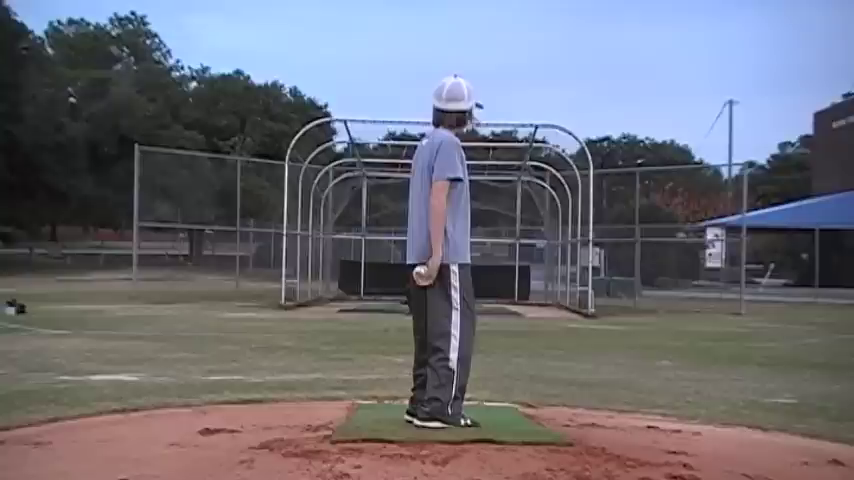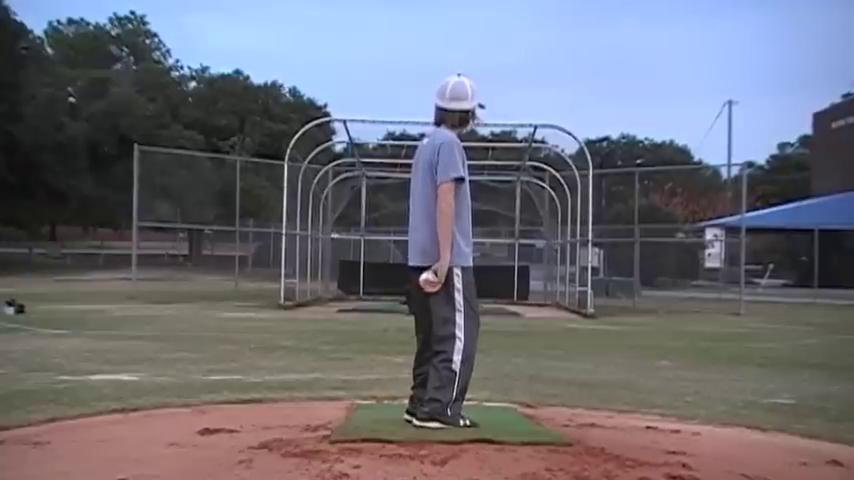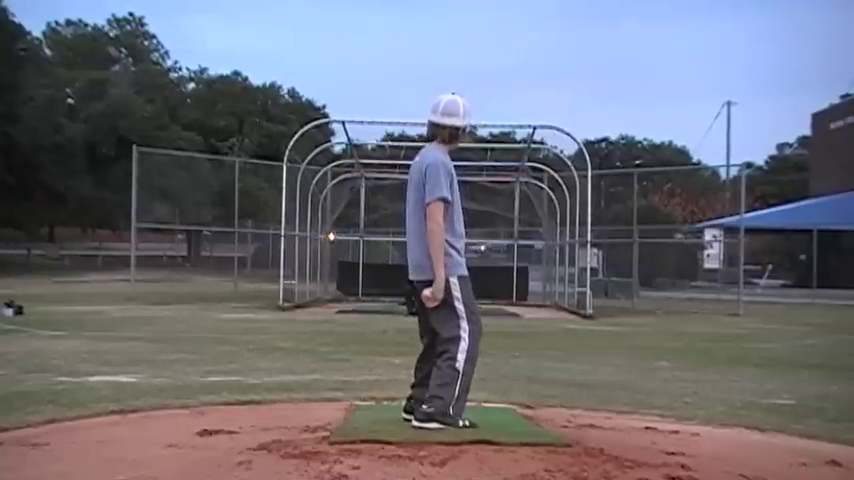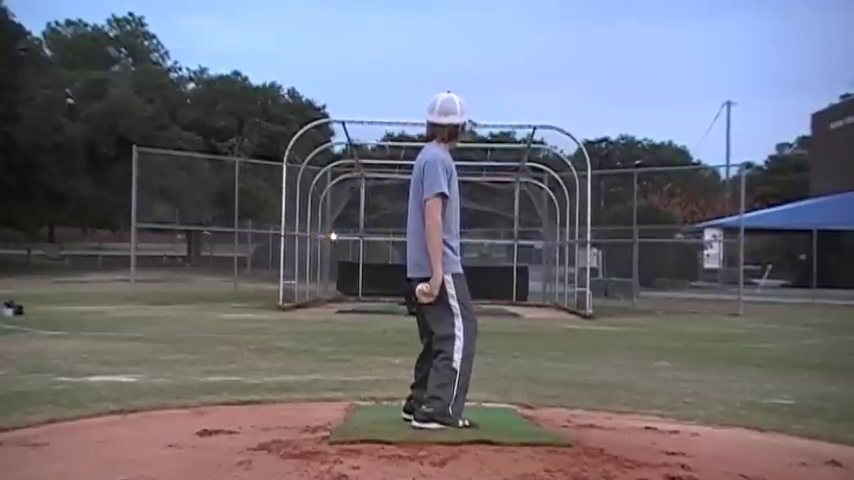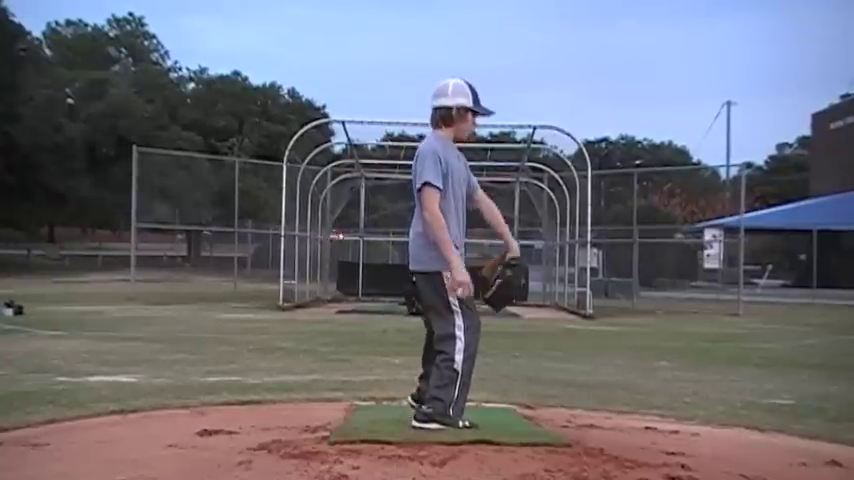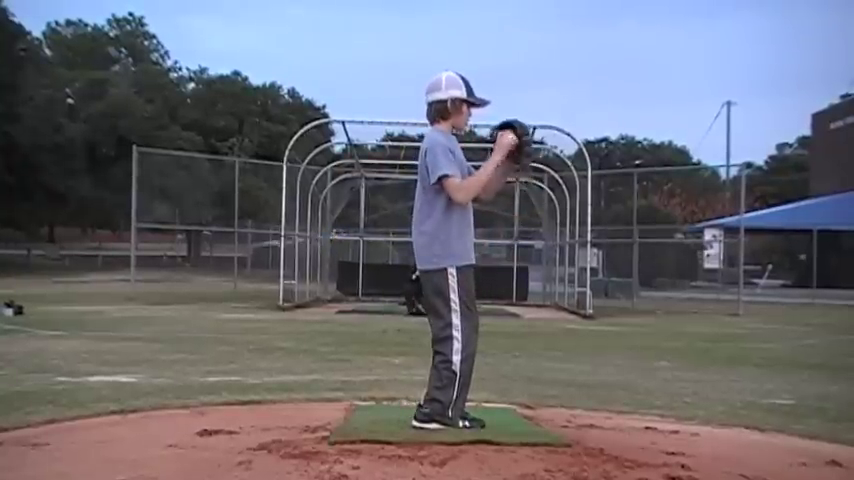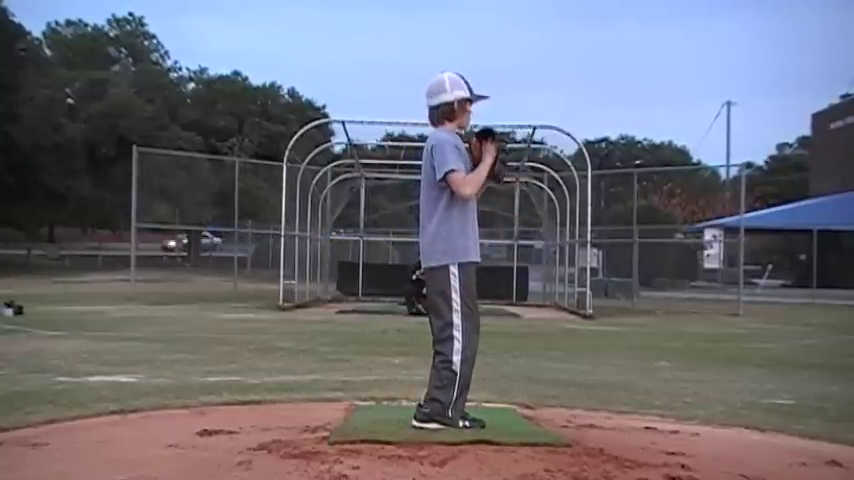
dt=0.7s
person 1, frame 1
left shoulder: (425, 144)
right shoulder: (447, 143)
right elbow: (438, 198)
right wrist: (438, 252)
left hip: (420, 256)
right hip: (447, 255)
left knee: (431, 332)
right knee: (453, 330)
left ankle: (422, 403)
right ankle: (438, 408)
person 1, frame 2
left shoulder: (426, 143)
right shoulder: (448, 143)
right elbow: (445, 201)
right wrist: (445, 256)
left hip: (421, 256)
right hip: (447, 257)
left knee: (432, 333)
right knee: (458, 331)
left ankle: (421, 403)
right ankle: (438, 409)
person 1, frame 3
left shoulder: (423, 159)
right shoulder: (437, 162)
right elbow: (435, 221)
right wrist: (441, 276)
left hip: (423, 268)
right hip: (444, 267)
left knee: (438, 337)
right knee: (463, 334)
left ankle: (419, 402)
right ankle: (438, 409)
person 1, frame 4
left shoulder: (429, 156)
right shoulder: (437, 159)
right elbow: (433, 218)
right wrist: (438, 271)
left hip: (424, 267)
right hip: (439, 266)
left knee: (438, 335)
right knee: (459, 332)
left ankle: (419, 403)
right ankle: (438, 410)
person 1, frame 5
left shoulder: (454, 156)
right shoulder: (431, 150)
left elbow: (482, 201)
right elbow: (431, 211)
left wrist: (509, 240)
right wrist: (455, 263)
left hip: (437, 261)
right hip: (437, 261)
left knee: (444, 330)
right knee: (461, 330)
left ankle: (426, 396)
right ankle: (437, 410)
person 1, frame 6
left shoulder: (448, 145)
right shoulder: (437, 143)
left elbow: (483, 191)
right elbow: (461, 193)
left wrist: (509, 160)
right wrist: (496, 154)
left hip: (447, 255)
right hip: (446, 257)
left knee: (453, 333)
right knee: (459, 332)
left ankle: (440, 408)
right ankle: (439, 409)
person 1, frame 7
left shoulder: (446, 141)
right shoulder: (444, 140)
left elbow: (468, 191)
right elbow: (465, 188)
left wrist: (484, 162)
right wrist: (487, 159)
left hip: (448, 253)
right hip: (450, 255)
left knee: (454, 333)
right knee: (459, 333)
left ankle: (440, 407)
right ankle: (439, 409)
